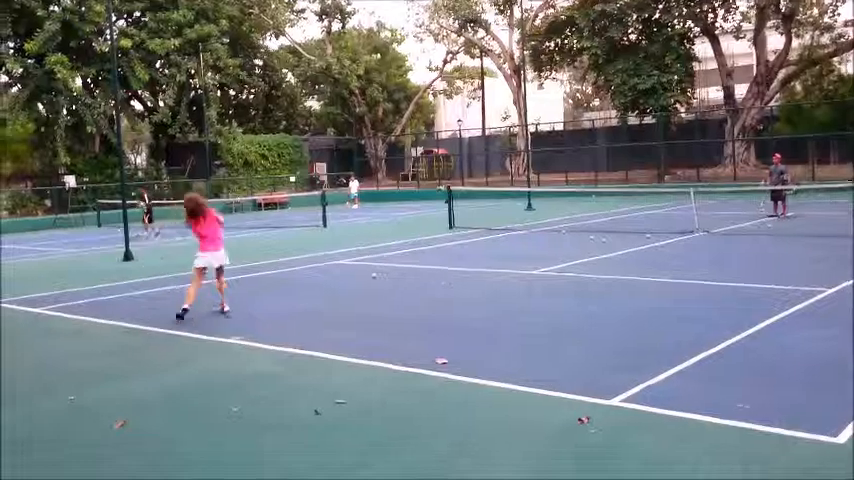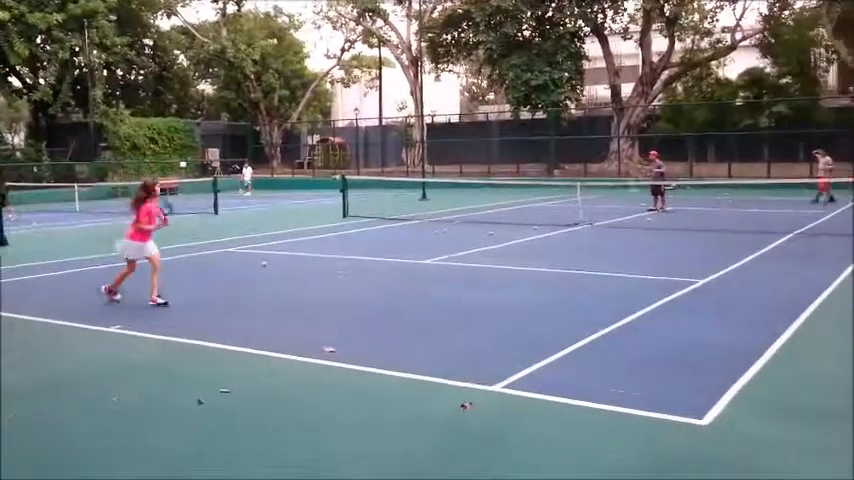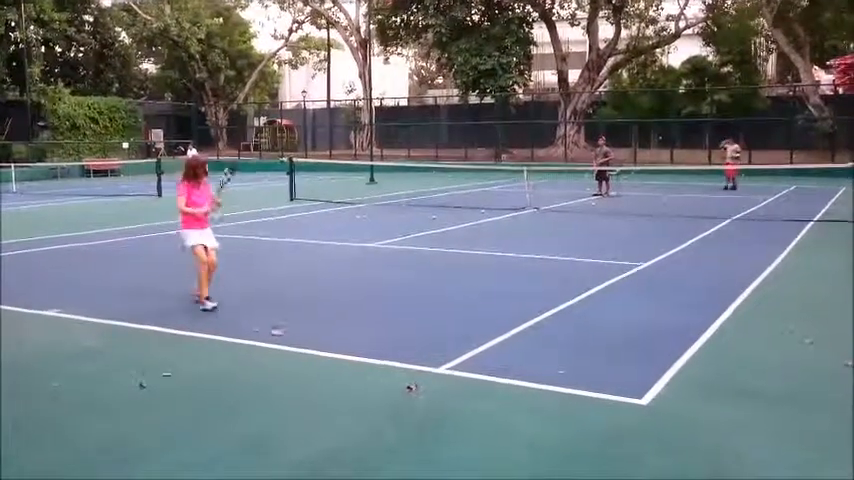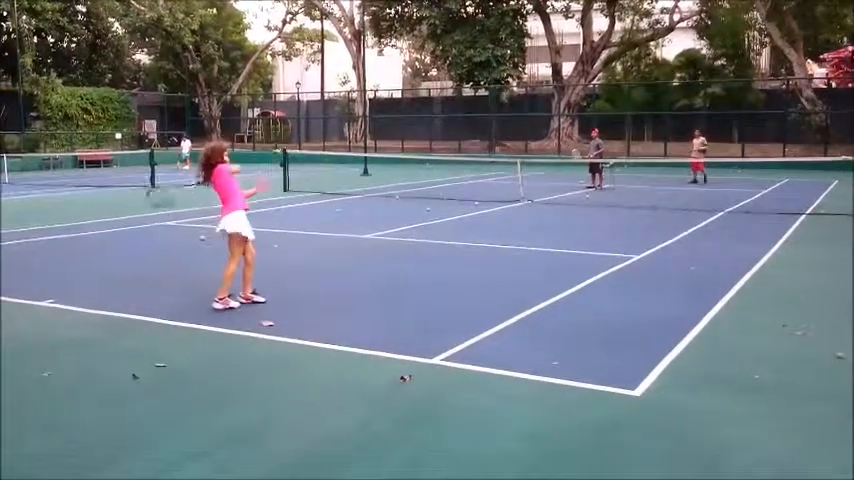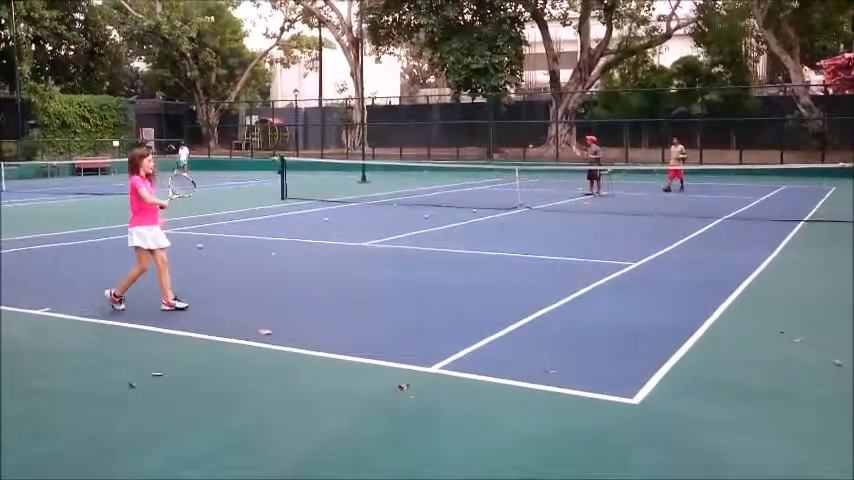
dt=1s
person 1, frame 1
left shoulder: (192, 220)
right shoulder: (210, 212)
right elbow: (221, 222)
left hip: (205, 253)
right hip: (219, 250)
left knee: (196, 281)
right knee: (220, 278)
left ankle: (186, 306)
right ankle: (223, 305)
person 1, frame 2
left shoulder: (153, 202)
right shoulder: (146, 206)
left elbow: (160, 215)
right elbow: (142, 227)
left wrist: (163, 218)
right wrist: (156, 226)
left hip: (146, 241)
right hip: (135, 241)
left knee: (156, 264)
right knee: (130, 269)
left ankle: (154, 296)
right ankle: (110, 289)
person 1, frame 3
left shoulder: (205, 183)
right shoulder: (185, 185)
left elbow: (212, 202)
right elbow: (181, 207)
left wrist: (215, 201)
right wrist: (199, 211)
left hip: (205, 229)
right hip: (190, 230)
left knee: (212, 262)
right knee: (203, 260)
left ankle: (202, 294)
right ankle: (204, 297)
person 1, frame 4
left shoulder: (221, 174)
right shoulder: (221, 168)
right elbow: (236, 168)
left wrist: (254, 190)
left hip: (237, 216)
right hip: (234, 216)
left knee: (250, 256)
right knee: (235, 259)
left ankle: (247, 293)
right ankle: (221, 298)
person 1, frame 5
left shoulder: (147, 181)
right shoulder: (136, 180)
right elbow: (149, 200)
left wrist: (158, 216)
right wrist: (163, 203)
left hip: (152, 228)
right hip: (140, 228)
left knee: (163, 263)
right knee: (142, 267)
left ankle: (168, 300)
right ankle: (115, 294)
